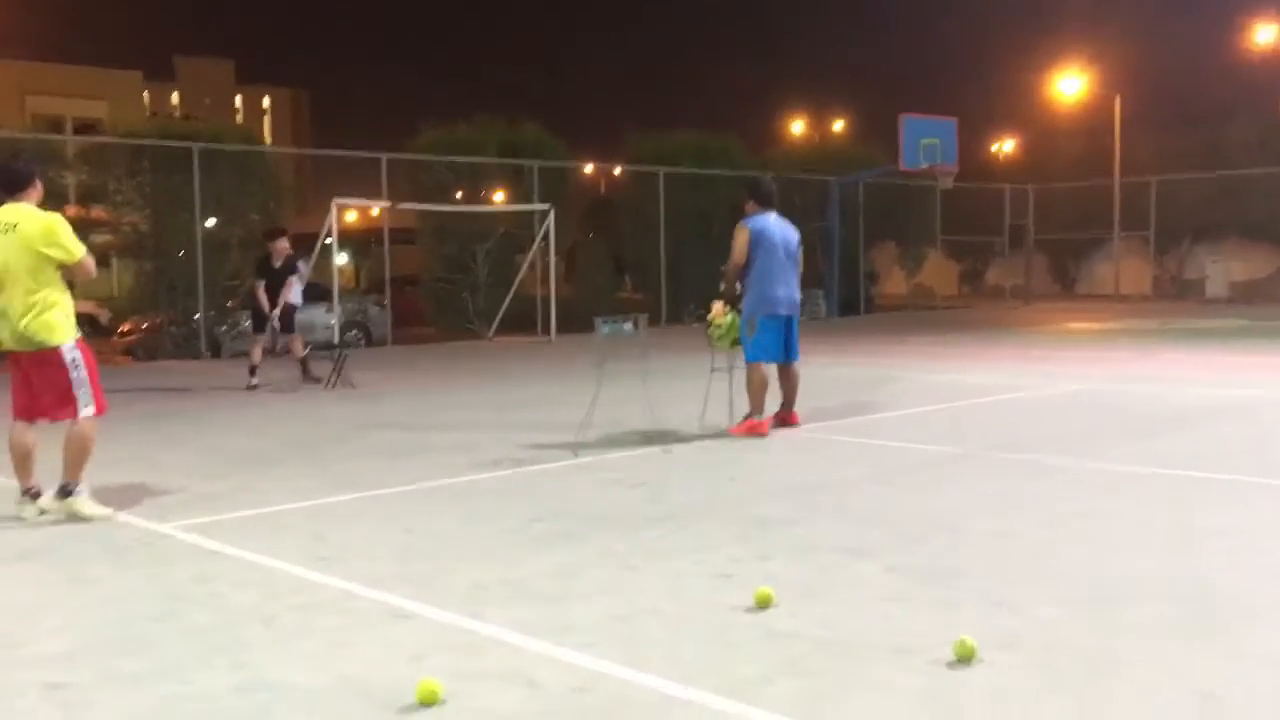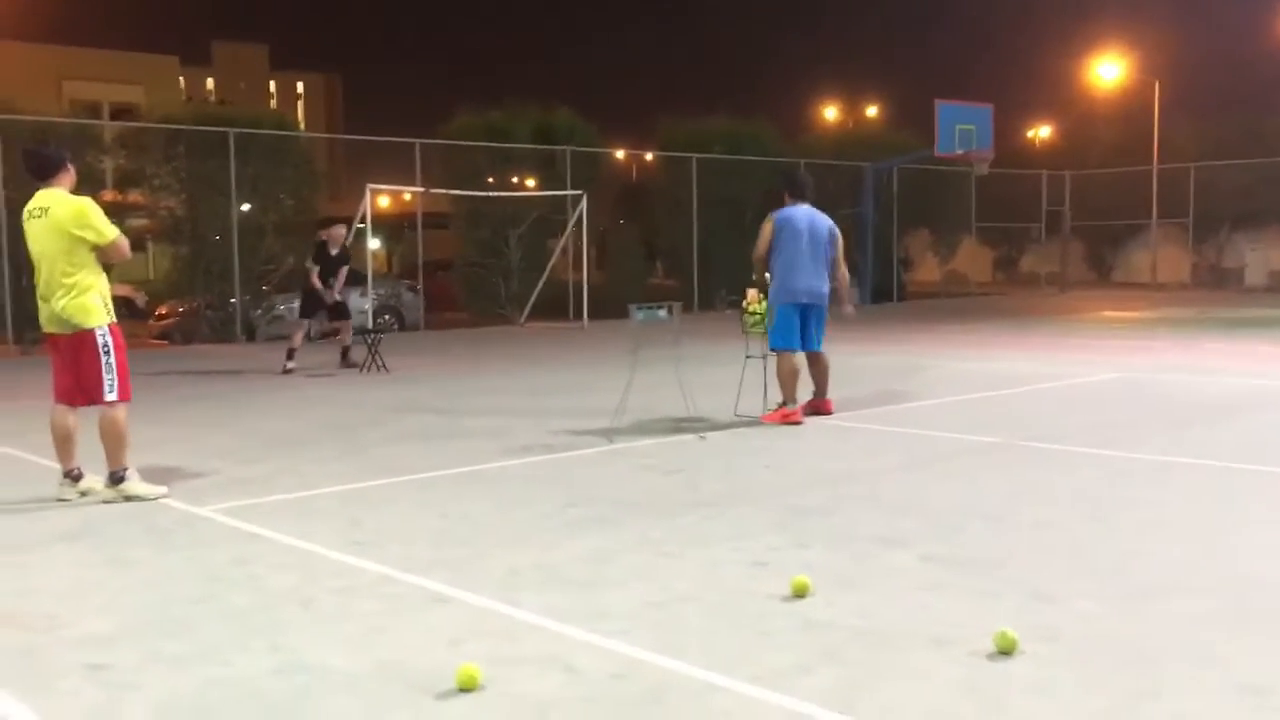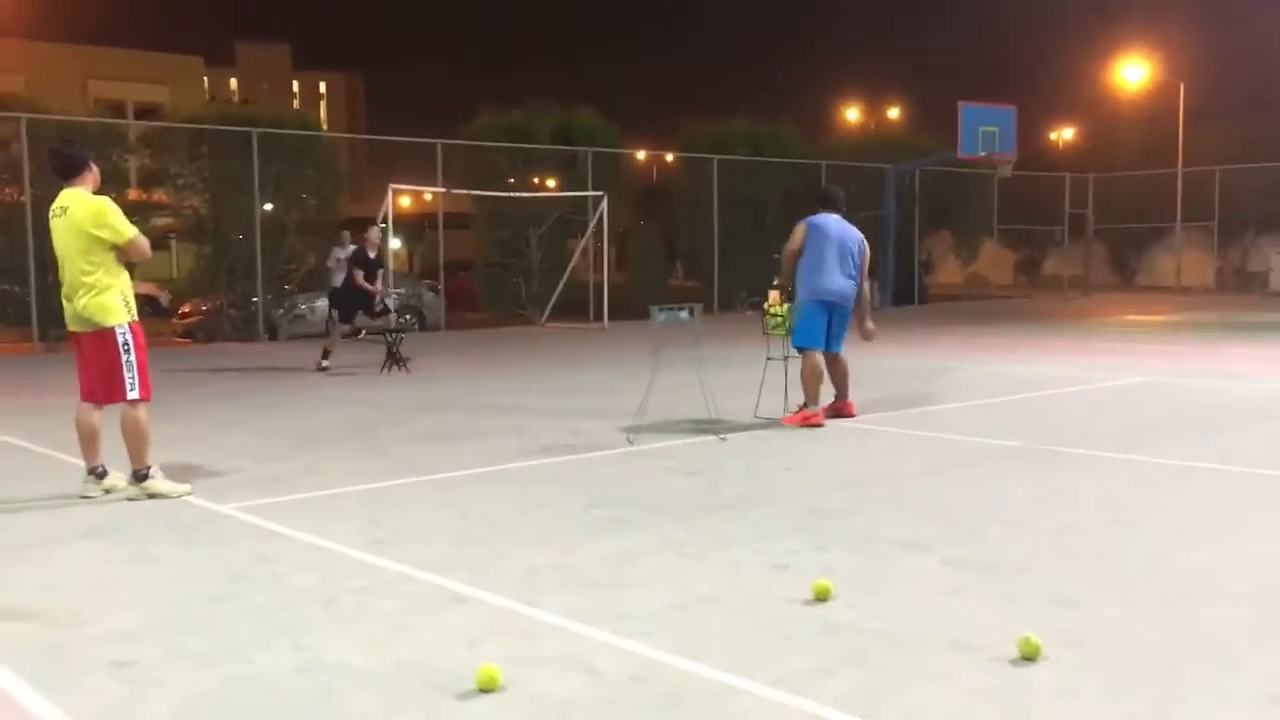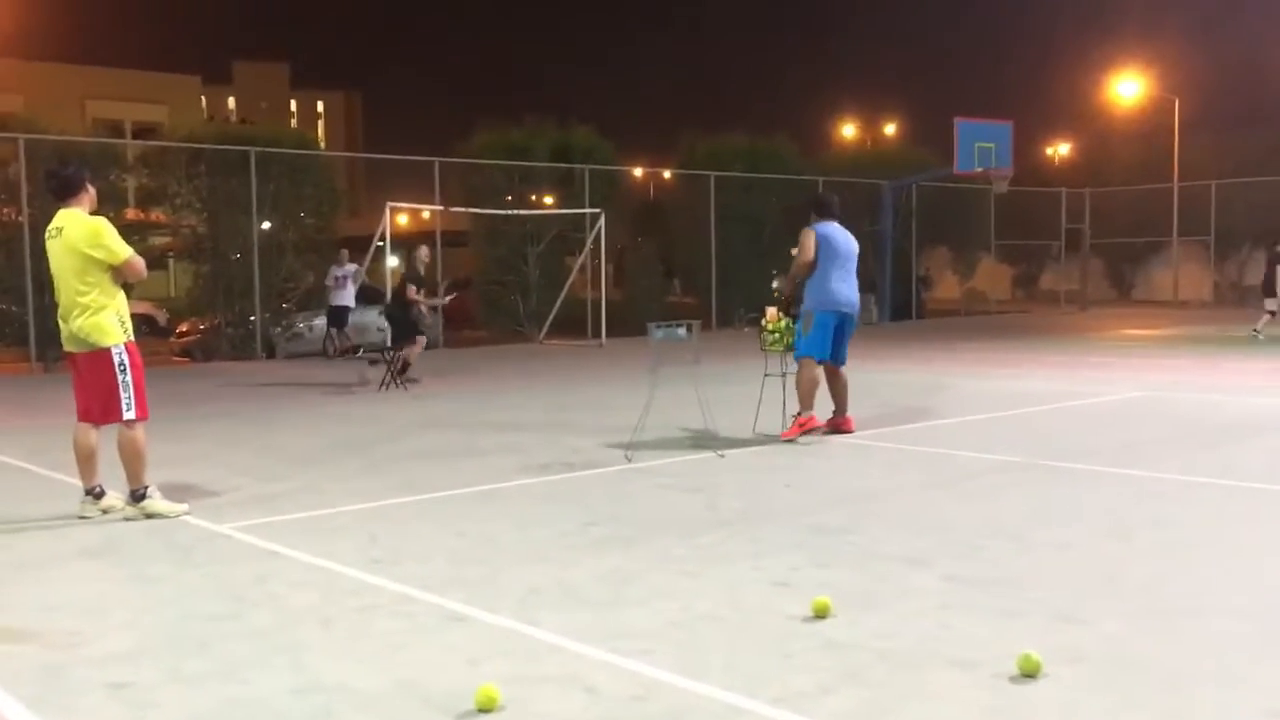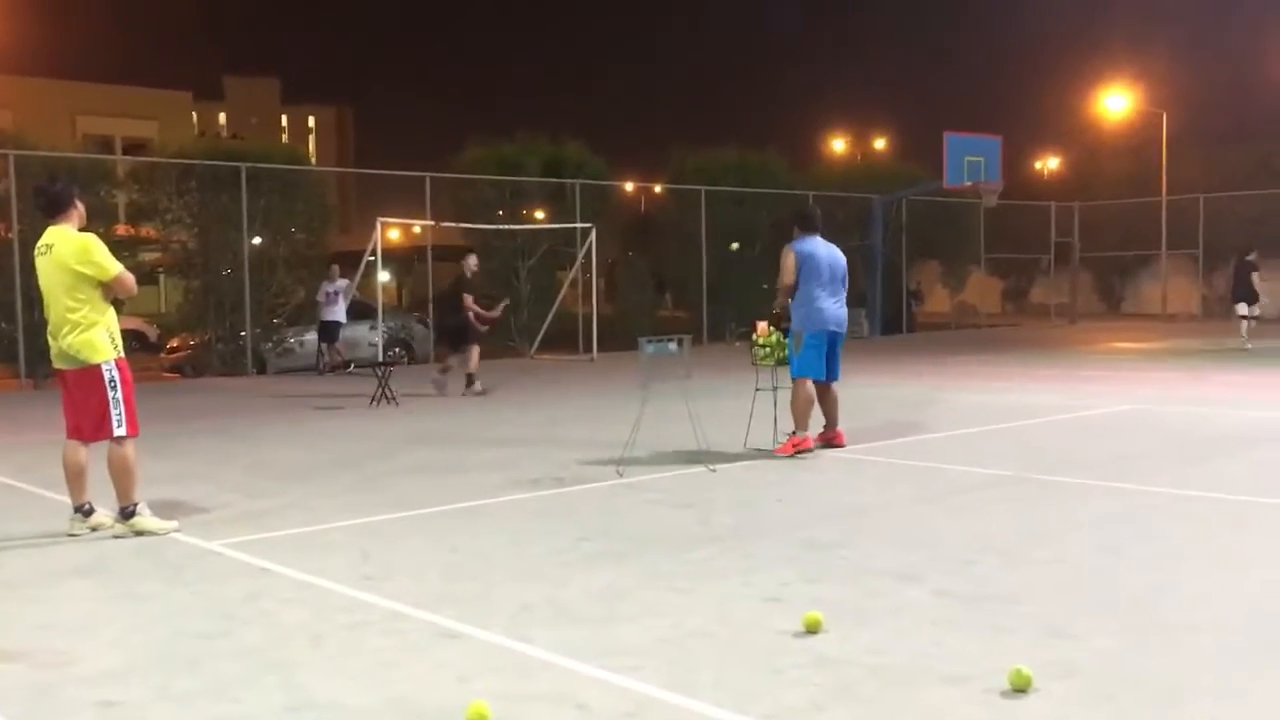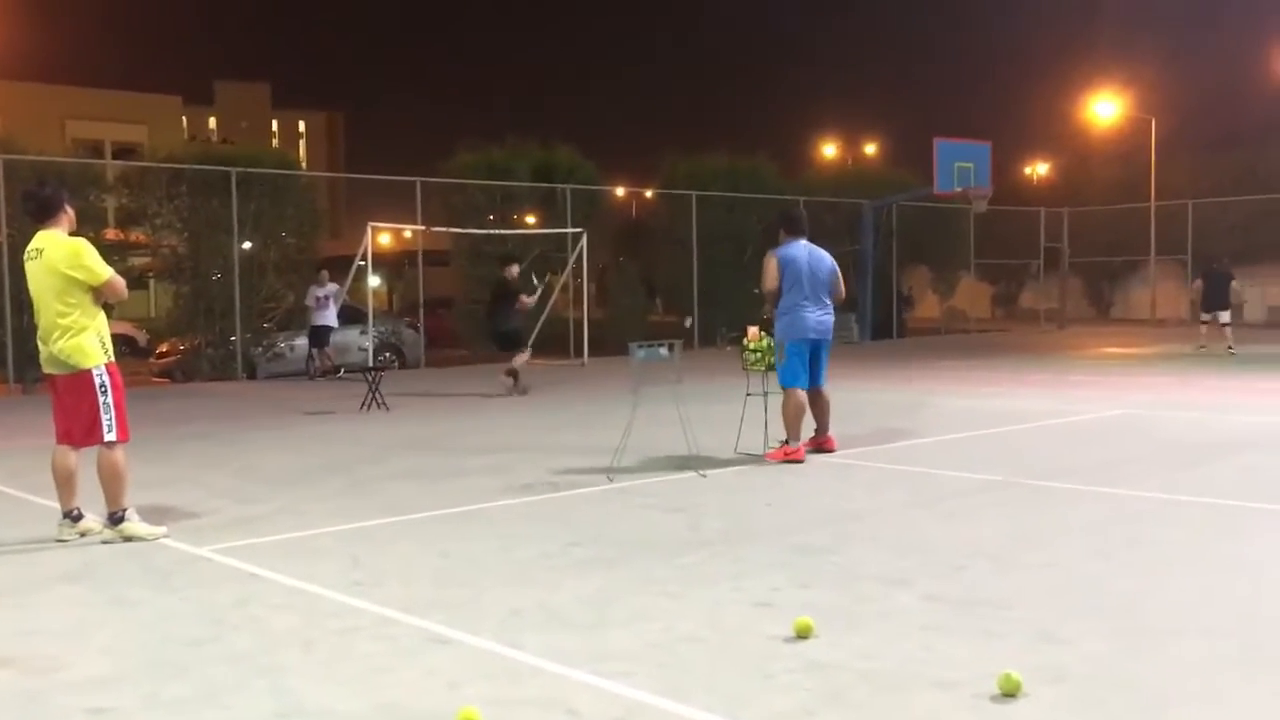
dt=0.3s
person 1, frame 1
right shoulder: (48, 223)
right elbow: (87, 270)
right hip: (53, 332)
right knee: (85, 411)
left ankle: (30, 495)
right ankle: (70, 492)
person 1, frame 2
left shoulder: (31, 211)
right shoulder: (78, 207)
right elbow: (121, 251)
left wrist: (89, 249)
left hip: (55, 316)
right hip: (89, 315)
left knee: (65, 400)
right knee: (113, 399)
left ankle: (71, 477)
right ankle: (120, 478)
person 1, frame 3
left shoulder: (59, 209)
right shoulder: (98, 206)
right elbow: (142, 250)
right wrist: (124, 246)
left hip: (80, 313)
right hip: (110, 313)
left knee: (91, 398)
right knee: (134, 397)
left ankle: (95, 475)
right ankle: (143, 476)
person 1, frame 4
left shoulder: (55, 230)
right shoulder: (93, 226)
right elbow: (137, 271)
left wrist: (112, 273)
right wrist: (119, 266)
left hip: (76, 333)
right hip: (106, 333)
left knee: (88, 418)
right knee: (131, 416)
left ankle: (92, 495)
right ankle: (140, 496)
person 1, frame 5
left shoulder: (44, 247)
right shoulder: (84, 243)
right elbow: (128, 287)
left wrist: (102, 287)
right wrist: (109, 281)
left hip: (66, 351)
right hip: (96, 351)
left knee: (77, 435)
right knee: (121, 434)
left ankle: (82, 513)
right ankle: (131, 513)
person 1, frame 6
left shoulder: (33, 252)
right shoulder: (74, 247)
right elbow: (119, 291)
left wrist: (91, 291)
right wrist: (100, 287)
left hip: (56, 355)
right hip: (87, 355)
left knee: (66, 441)
right knee: (111, 439)
left ankle: (71, 518)
right ankle: (119, 519)
person 2, frame 1
left shoulder: (747, 226)
right shoulder: (791, 230)
left elbow: (736, 262)
right elbow: (798, 269)
left wrist: (729, 283)
left hip: (761, 302)
right hip: (789, 301)
left knee: (756, 360)
right knee: (787, 360)
left ankle: (756, 419)
right ankle: (788, 412)
person 2, frame 2
left shoulder: (777, 218)
right shoulder: (828, 223)
left elbow: (760, 253)
right elbow: (839, 266)
left wrist: (761, 273)
right wrist: (844, 300)
left hip: (786, 291)
right hip: (818, 292)
left knee: (785, 349)
right knee: (814, 348)
left ankle: (790, 408)
right ankle: (822, 400)
person 2, frame 3
left shoulder: (809, 223)
right shoulder: (858, 236)
left elbow: (791, 249)
right elbow: (863, 278)
left wrist: (787, 277)
right wrist: (864, 318)
left hip: (814, 293)
right hip: (844, 295)
left knee: (810, 349)
right knee: (831, 350)
left ankle: (811, 410)
right ankle: (843, 402)
person 2, frame 4
left shoulder: (812, 231)
right shoulder: (850, 239)
left elbow: (806, 259)
left wrist: (790, 281)
left hip: (821, 302)
right hip: (849, 304)
left knee: (809, 358)
right knee: (834, 363)
left ankle: (806, 416)
right ankle: (841, 418)
person 2, frame 5
left shoulder: (793, 249)
right shoulder: (837, 253)
left elbow: (786, 282)
left wrist: (782, 299)
left hip: (810, 320)
right hip: (837, 320)
left knee: (803, 378)
right knee: (825, 380)
left ankle: (801, 437)
right ankle: (832, 432)
person 2, frame 6
left shoulder: (776, 255)
right shoulder: (825, 257)
left elbow: (769, 288)
right elbow: (840, 295)
left wrist: (774, 305)
left hip: (793, 327)
right hip: (823, 326)
left knee: (793, 386)
right knee: (816, 385)
left ankle: (793, 446)
right ankle: (823, 437)
